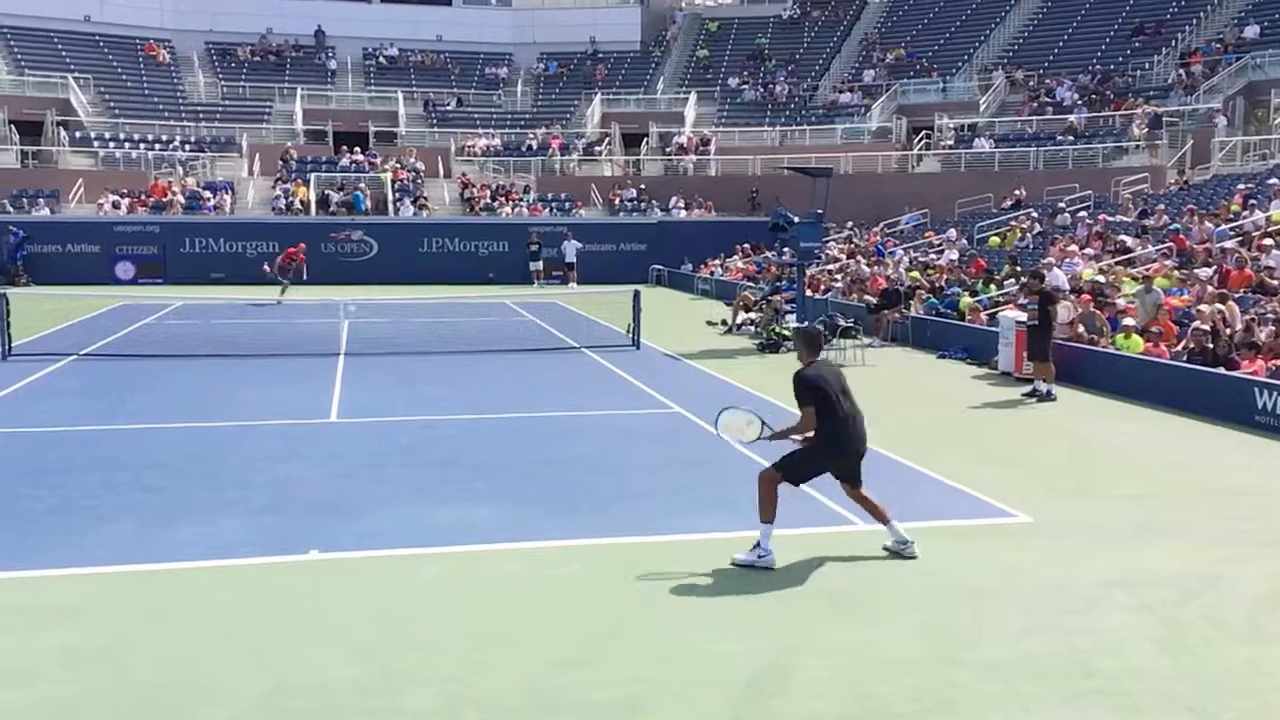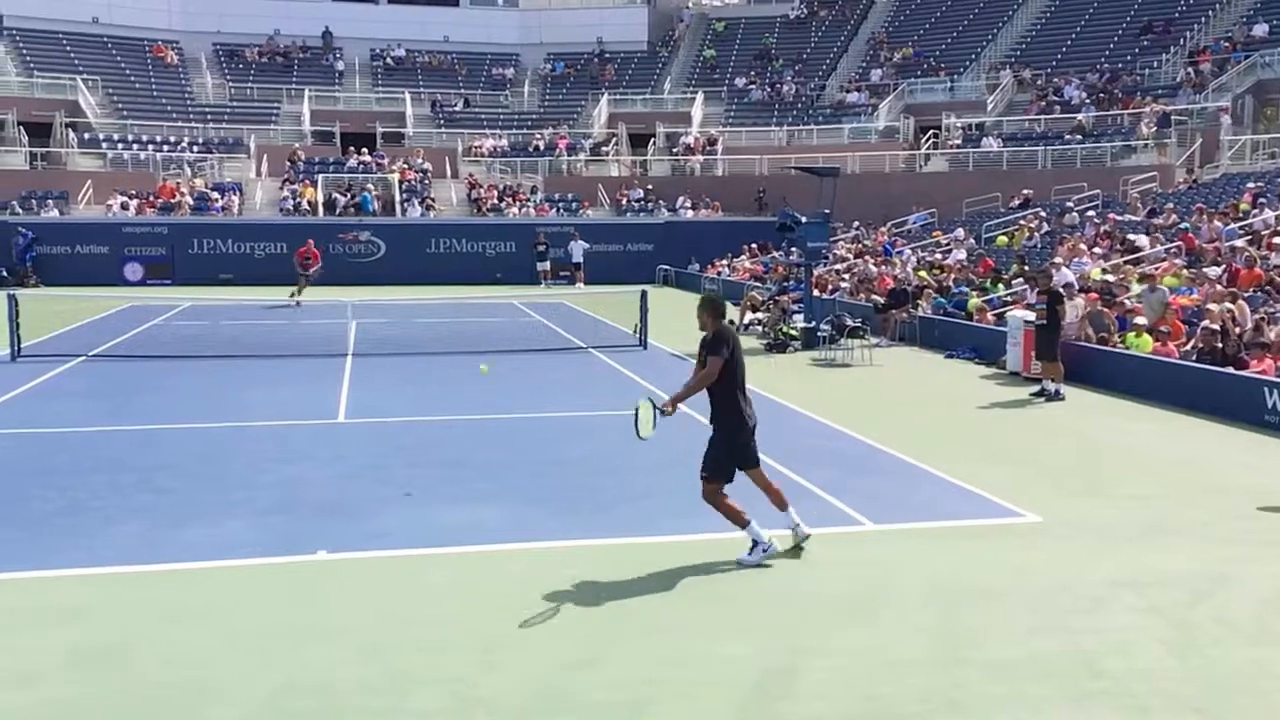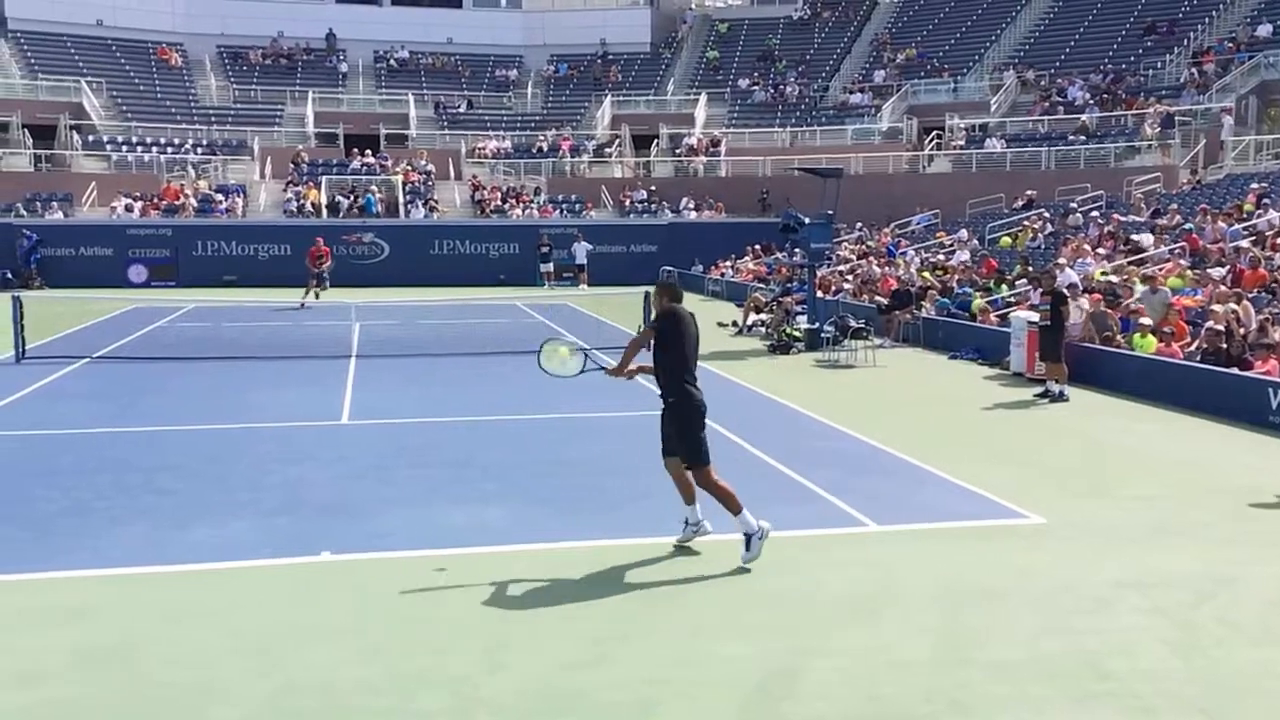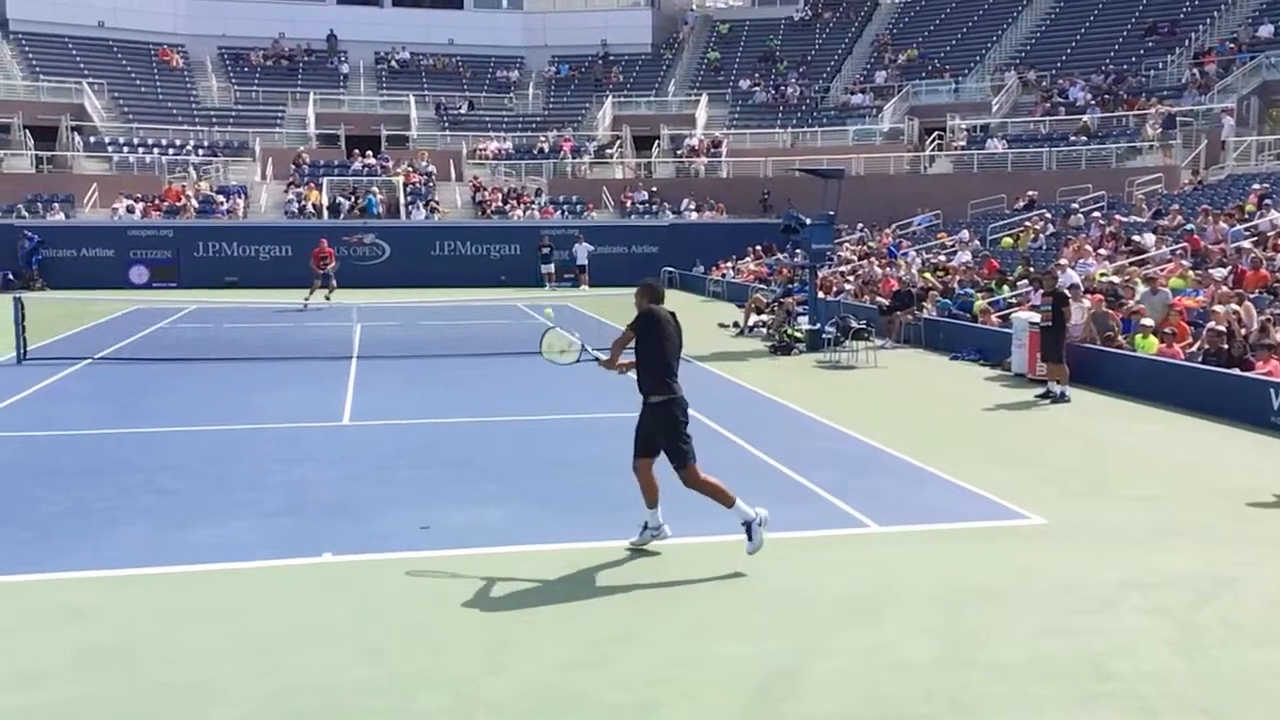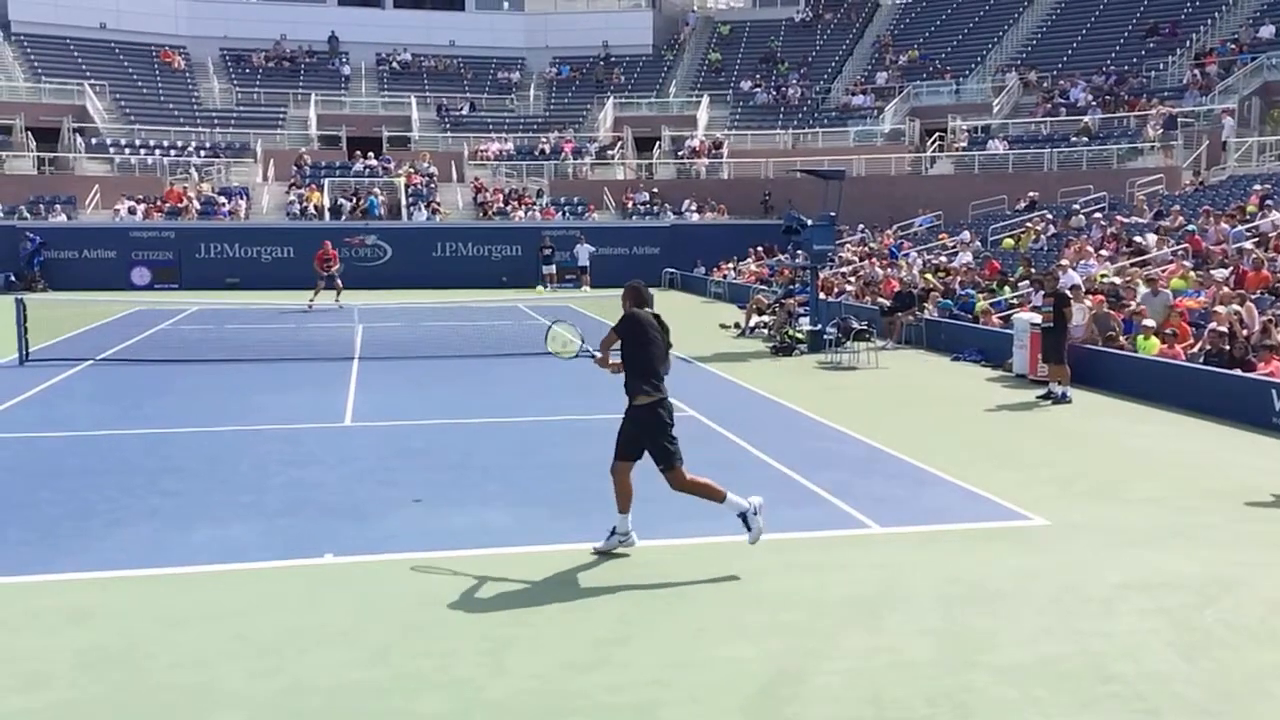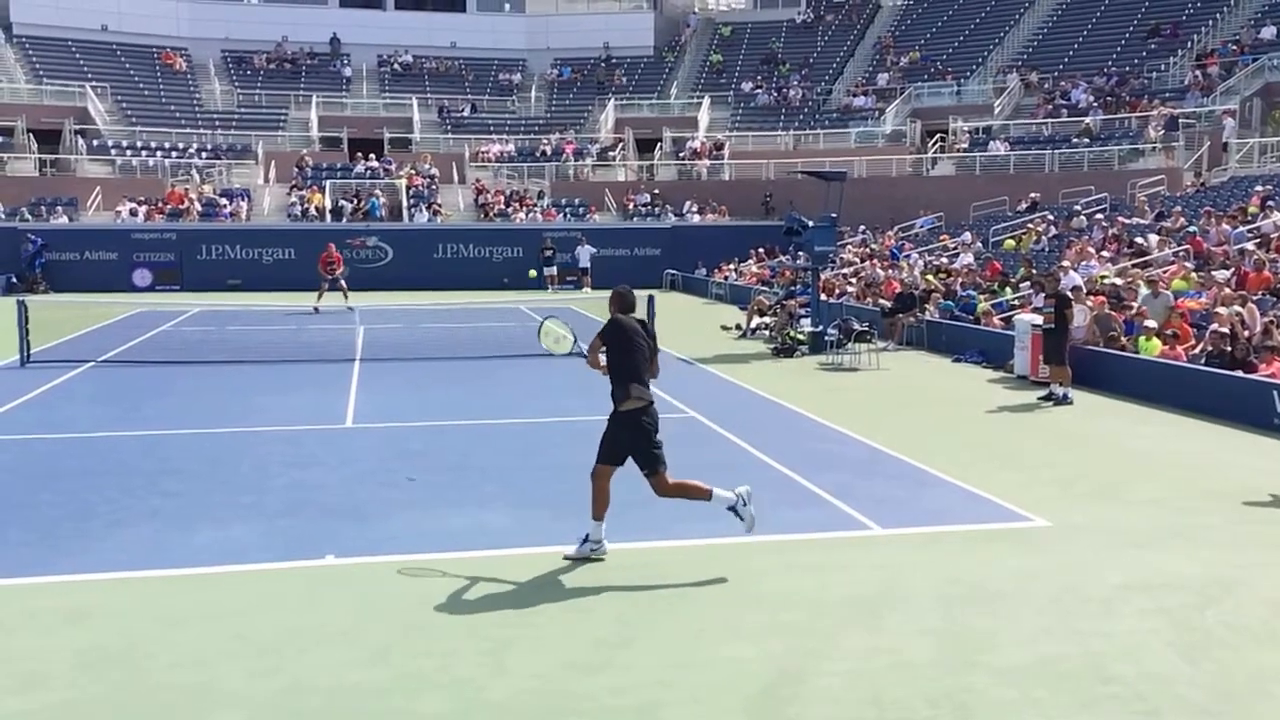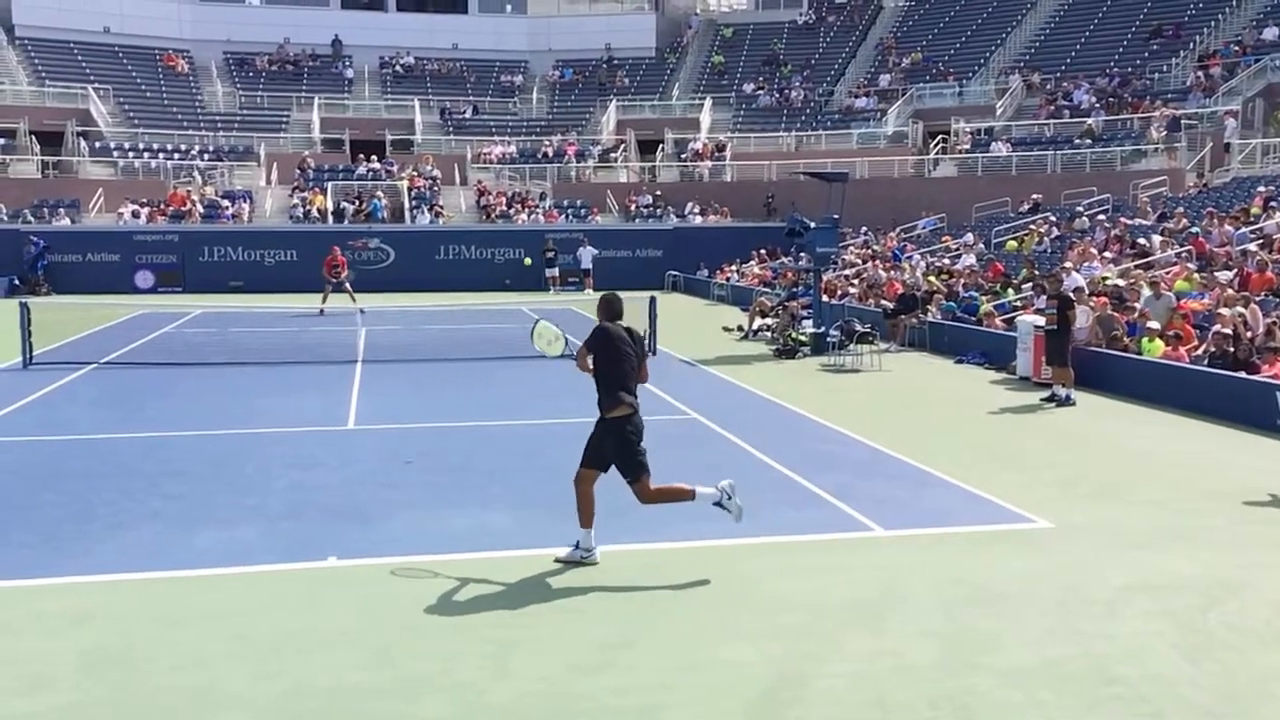
dt=0.3s
person 1, frame 1
left shoulder: (804, 378)
right shoulder: (833, 369)
left elbow: (808, 423)
left wrist: (779, 435)
left hip: (831, 446)
right hip: (856, 443)
left knee: (767, 480)
right knee: (856, 493)
left ankle: (763, 551)
right ankle: (902, 540)
person 1, frame 2
left shoulder: (723, 334)
right shoulder: (709, 341)
left elbow: (709, 376)
right elbow: (697, 378)
left wrist: (675, 398)
right wrist: (675, 401)
left hip: (731, 425)
right hip: (741, 420)
left knee: (712, 492)
right knee: (758, 475)
left ankle: (762, 543)
right ankle: (797, 526)
person 1, frame 3
left shoulder: (671, 314)
right shoulder: (684, 321)
left elbow: (637, 344)
left wrist: (621, 366)
right wrist: (640, 369)
left hip: (685, 406)
right hip: (676, 405)
left knee: (704, 477)
right knee: (674, 464)
left ankle: (753, 528)
right ankle: (696, 521)
person 1, frame 4
left shoulder: (649, 314)
right shoulder: (669, 321)
left elbow: (620, 344)
left wrist: (612, 361)
right wrist: (634, 364)
left hip: (666, 406)
right hip: (654, 405)
left knee: (691, 477)
right knee: (641, 466)
left ankle: (750, 517)
right ankle: (655, 525)
person 1, frame 5
left shoulder: (632, 318)
right shoulder: (659, 324)
left elbow: (605, 345)
left wrist: (605, 360)
right wrist: (627, 364)
left hip: (652, 410)
right hip: (638, 409)
left knee: (679, 480)
right knee: (619, 470)
left ankle: (745, 508)
right ankle: (622, 532)
person 1, frame 6
left shoulder: (617, 324)
right shoulder: (646, 330)
left elbow: (593, 350)
right elbow: (653, 371)
left wrist: (596, 362)
left hip: (637, 416)
right hip: (623, 415)
left knee: (663, 485)
right knee: (599, 474)
left ankle: (734, 499)
right ankle: (595, 541)
person 1, frame 7
left shoulder: (603, 332)
right shoulder: (634, 337)
left elbow: (581, 357)
right elbow: (643, 377)
left wrist: (588, 367)
left hip: (621, 423)
right hip: (611, 422)
left knee: (645, 492)
right knee: (582, 479)
left ankle: (718, 494)
right ankle: (586, 547)
